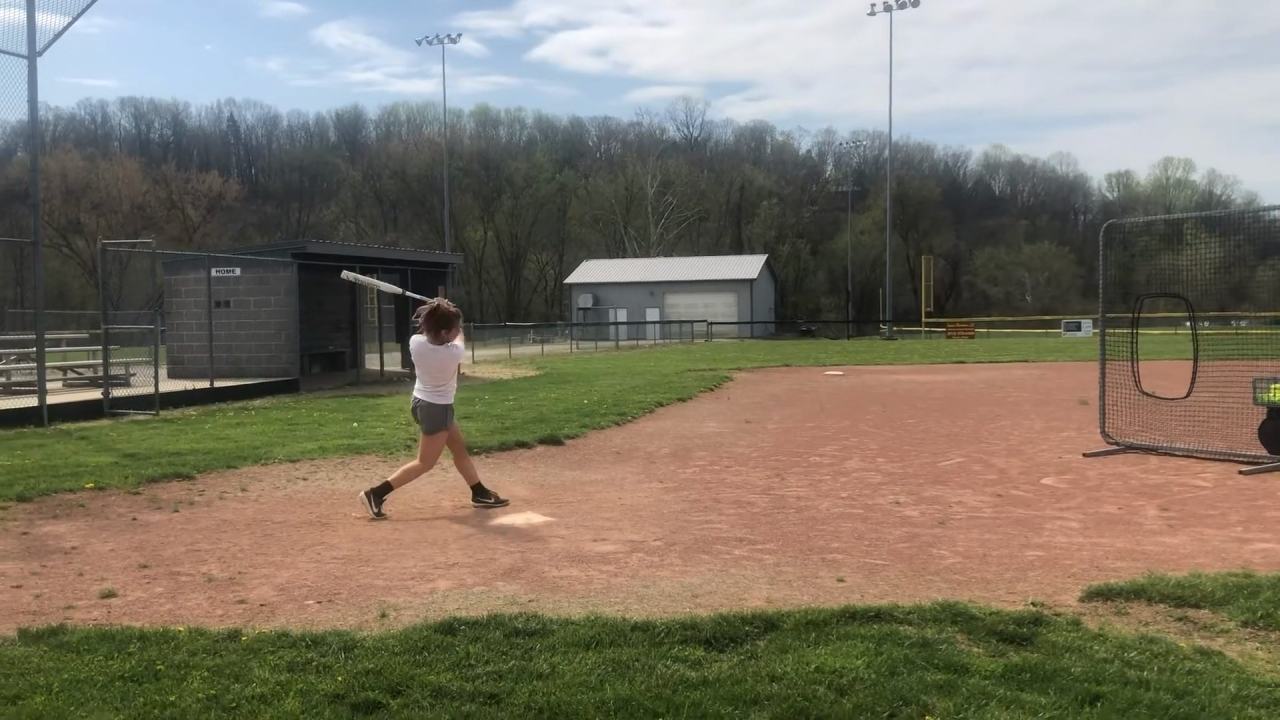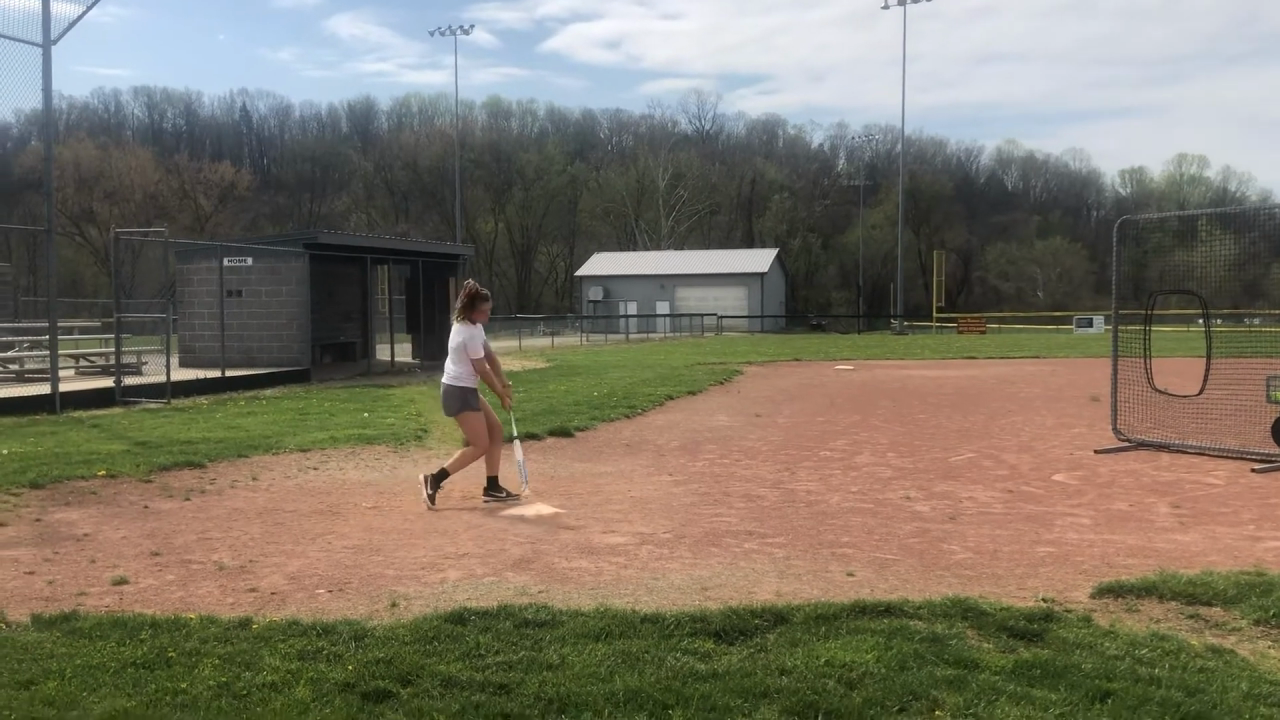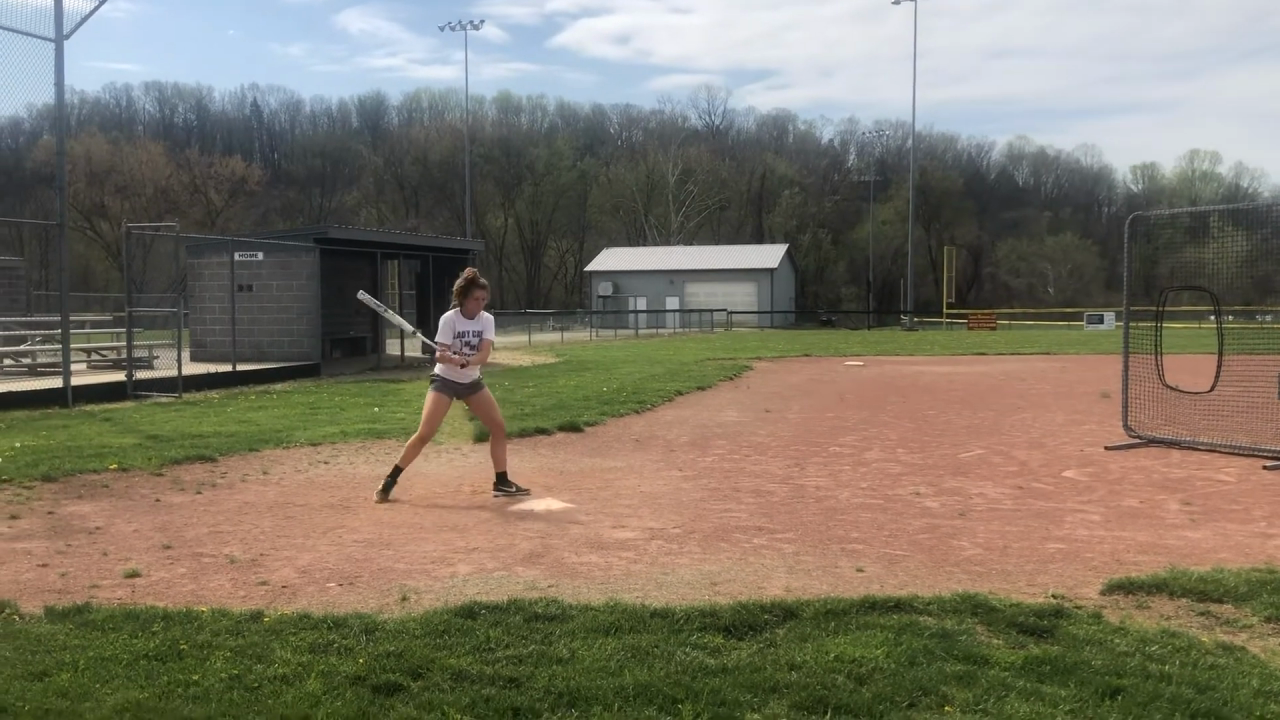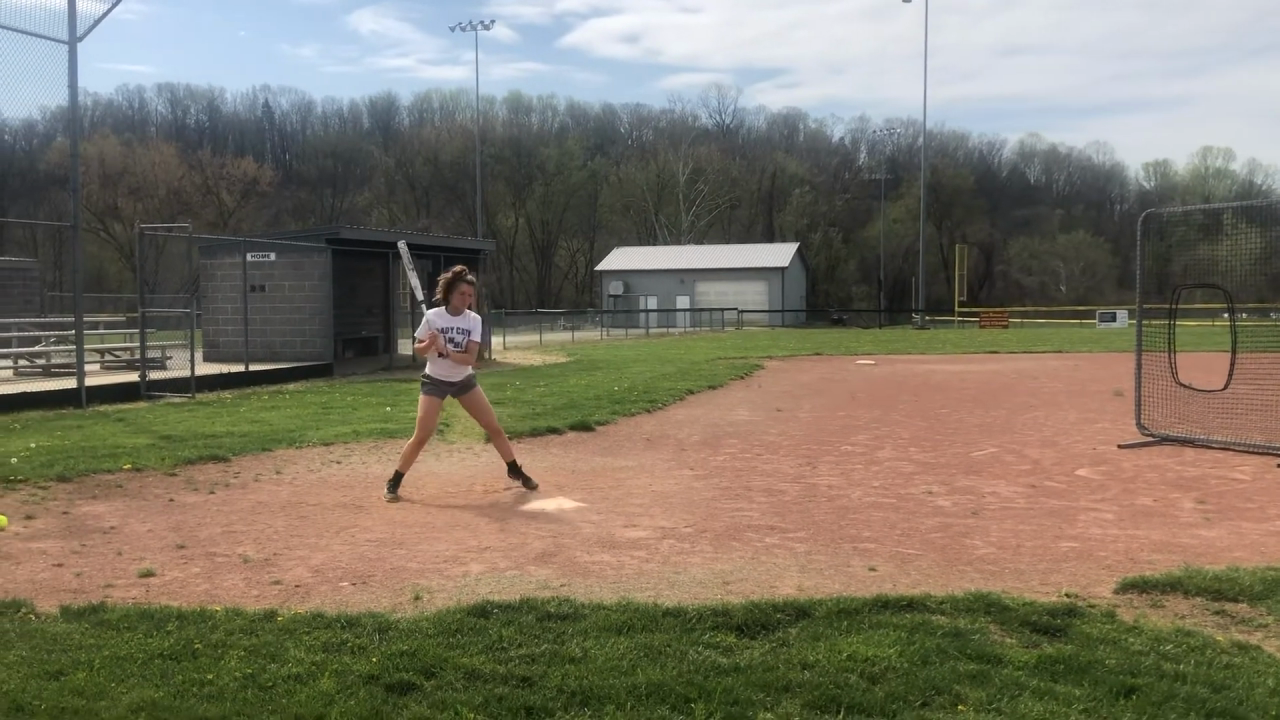
dt=0.4s
person 1, frame 1
left shoulder: (416, 343)
right shoulder: (455, 351)
right elbow: (460, 336)
left wrist: (433, 311)
right wrist: (443, 309)
left hip: (422, 403)
right hip: (437, 409)
left knee: (460, 447)
right knee: (425, 462)
left ankle: (480, 494)
right ankle: (375, 494)
person 1, frame 2
left shoulder: (465, 324)
right shoulder: (471, 332)
left elbow: (488, 353)
right elbow: (481, 369)
left wrist: (503, 382)
right wrist: (501, 394)
left hip: (465, 389)
right hip: (459, 392)
left knee: (496, 431)
right knee: (480, 446)
left ankle: (492, 487)
right ankle: (434, 480)
person 1, frame 3
left shoulder: (487, 320)
right shoulder: (449, 319)
left elbow: (485, 353)
right elbow: (441, 355)
left wrist: (464, 362)
right wrist: (448, 359)
left hip: (472, 381)
right hip: (444, 380)
left knee: (498, 427)
right knee: (425, 434)
left ankle: (502, 482)
right ankle: (391, 480)
person 1, frame 4
left shoulder: (474, 320)
right shoulder: (432, 316)
left elbow: (470, 358)
right elbow: (417, 350)
left wrist: (446, 352)
right wrist: (429, 344)
left hip: (464, 380)
right hip: (435, 381)
left knee: (494, 428)
right knee: (422, 436)
left ankle: (515, 471)
right ankle: (393, 483)
